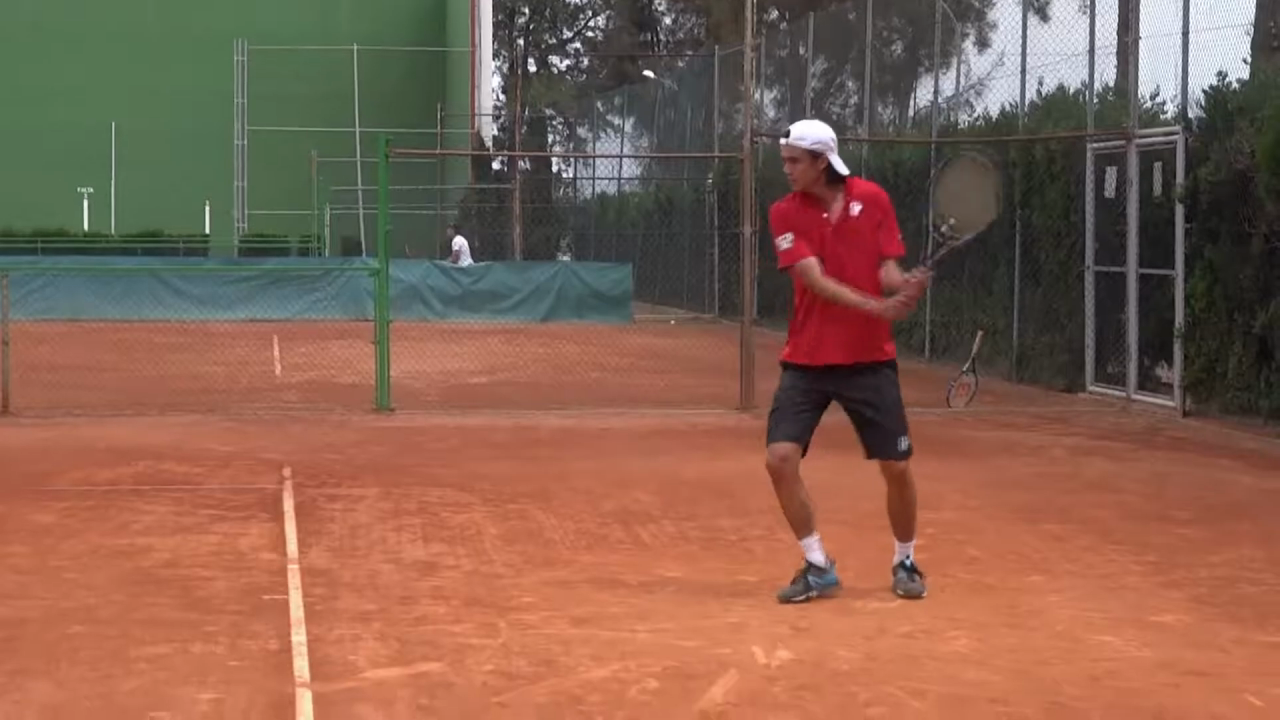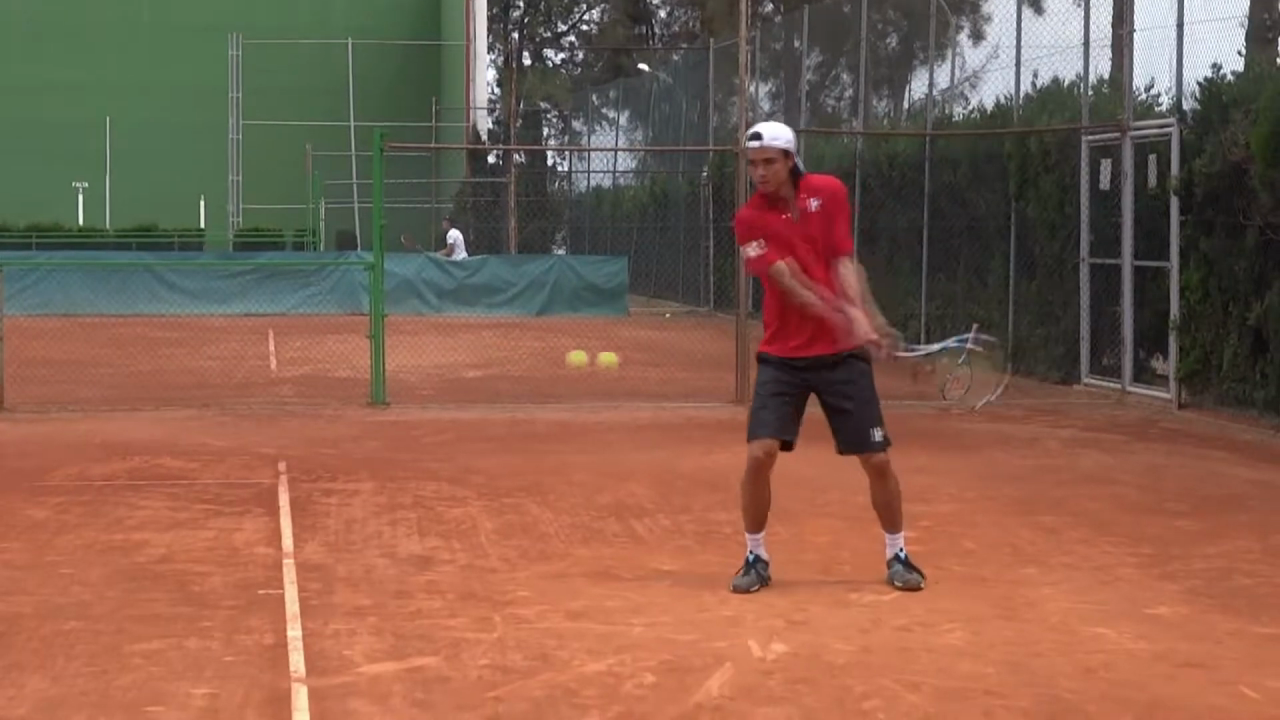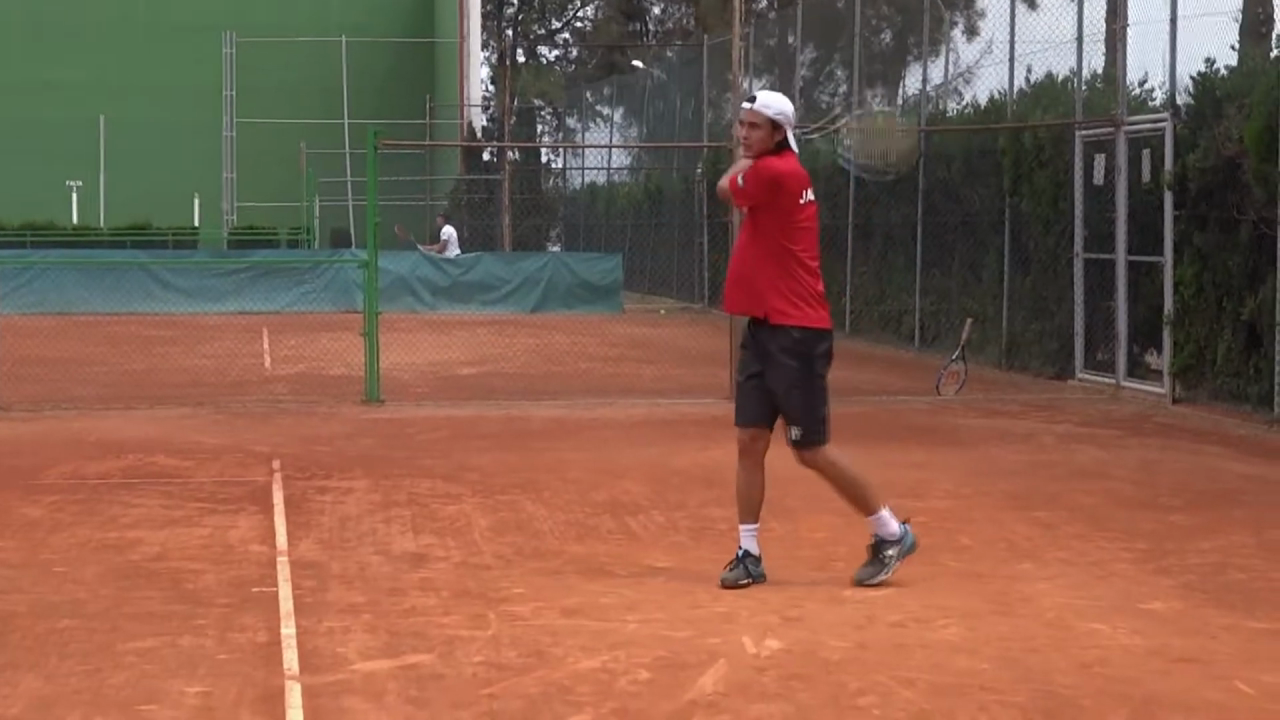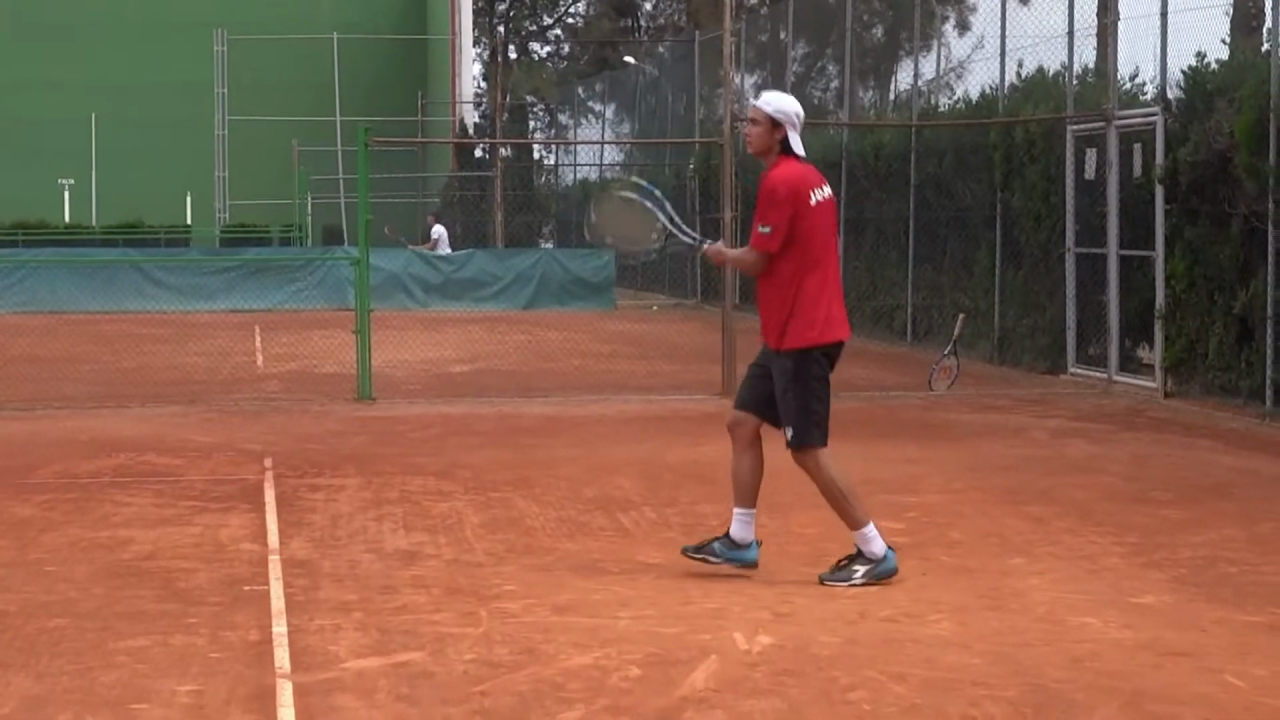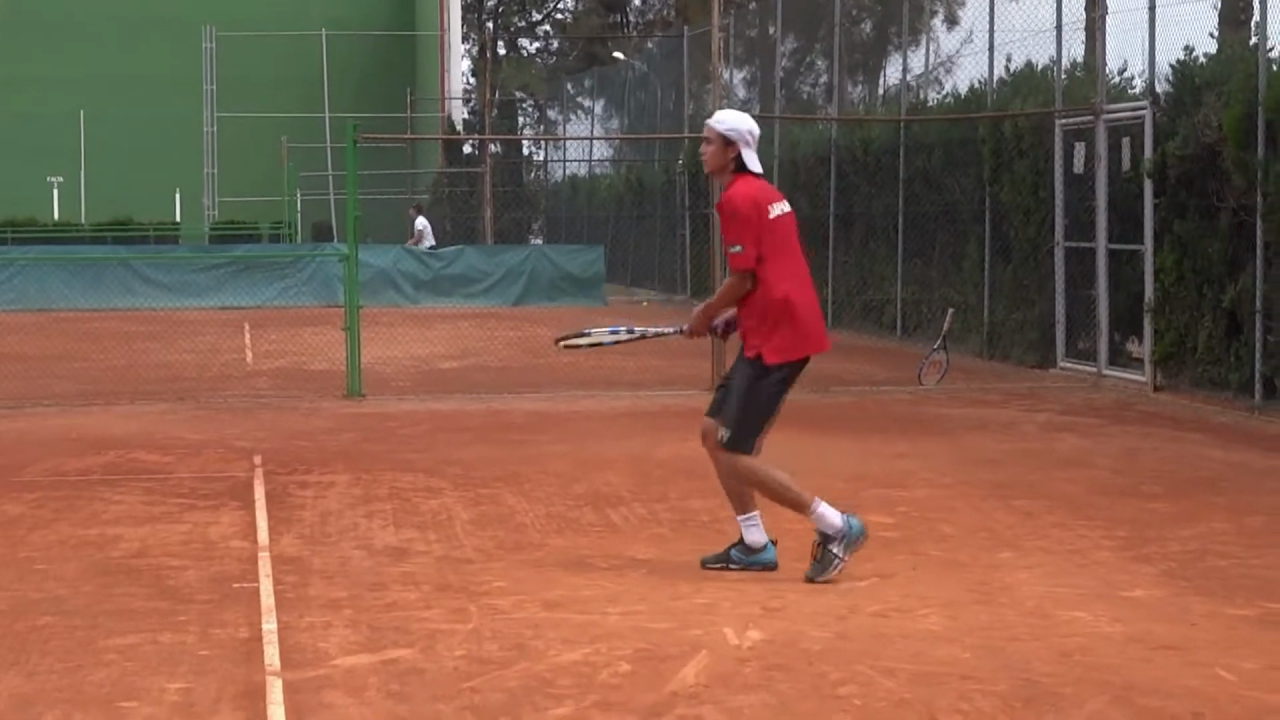
dt=0.4s
person 1, frame 1
left shoulder: (871, 198)
right shoulder: (785, 213)
left elbow: (888, 267)
right elbow: (815, 280)
left wrist: (906, 288)
right wrist: (875, 307)
left hip: (869, 360)
right hip: (807, 360)
left knee: (897, 469)
right knee: (779, 459)
left ankle: (905, 561)
right ankle: (818, 565)
person 1, frame 2
left shoulder: (830, 192)
right shoulder: (750, 219)
left elbow: (844, 263)
right elbow: (789, 286)
left wrist: (865, 317)
right wrist: (846, 322)
left hip: (841, 353)
right hip: (782, 355)
left knee: (877, 459)
right knee: (759, 456)
left ankle: (897, 554)
right ankle: (755, 557)
person 1, frame 3
left shoulder: (773, 172)
right shoulder: (778, 170)
left elbow: (726, 189)
left wrist: (746, 159)
right wrist: (753, 158)
left hip: (797, 330)
right hip: (766, 325)
left knee: (810, 450)
right knee: (749, 442)
left ankle: (891, 532)
right ankle: (749, 553)
person 1, frame 4
left shoulder: (780, 181)
right shoulder: (807, 176)
left elbow: (756, 261)
left wrist: (720, 253)
right wrist: (741, 258)
left hip: (805, 334)
right hip: (790, 328)
left knee: (807, 452)
right knee: (741, 423)
left ankle: (875, 553)
right ankle: (740, 540)
person 1, frame 5
left shoulder: (737, 198)
right shoulder: (762, 193)
left elbow: (742, 280)
left wrist: (703, 315)
right wrist: (737, 316)
left hip: (777, 343)
right hip: (774, 336)
left knee: (737, 456)
right knee: (714, 433)
left ankle: (837, 525)
right ankle: (755, 543)
